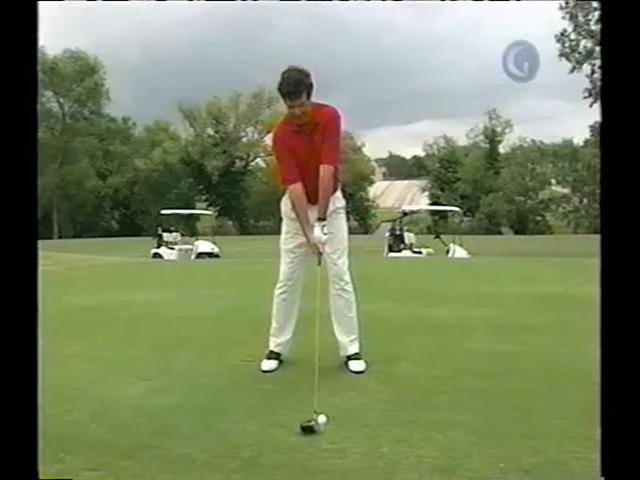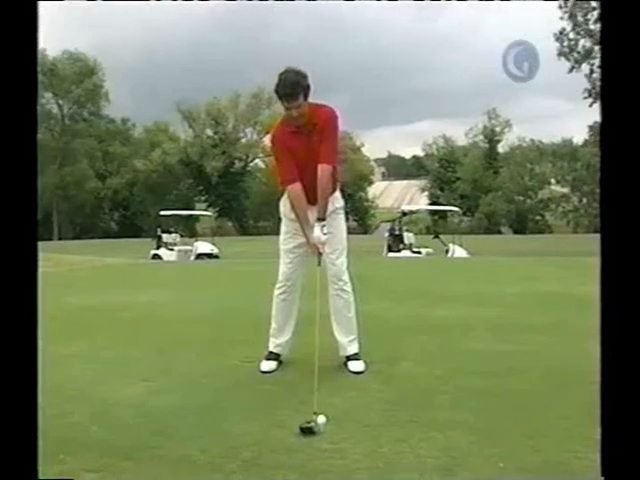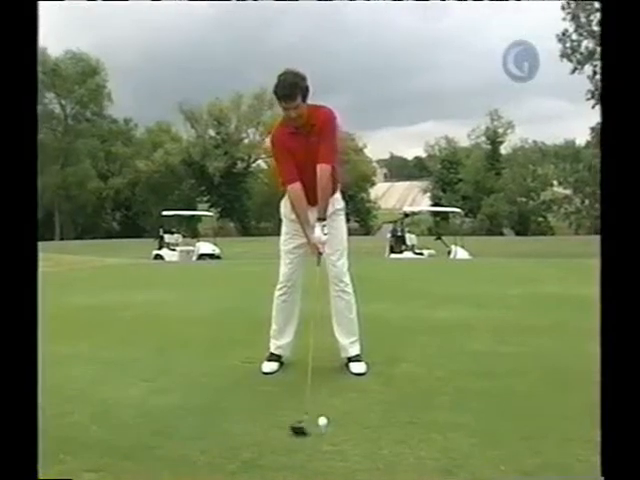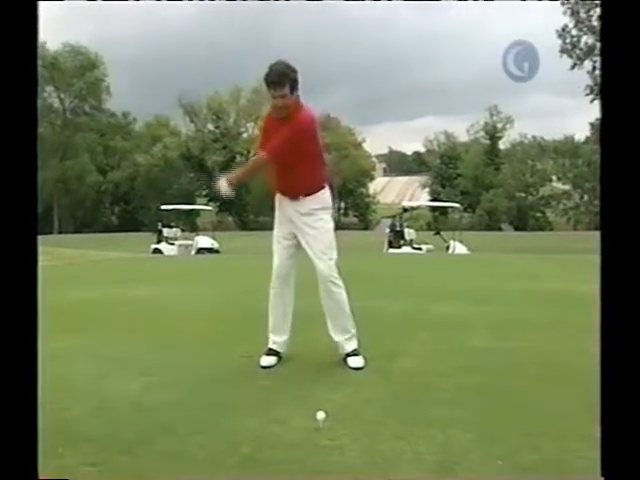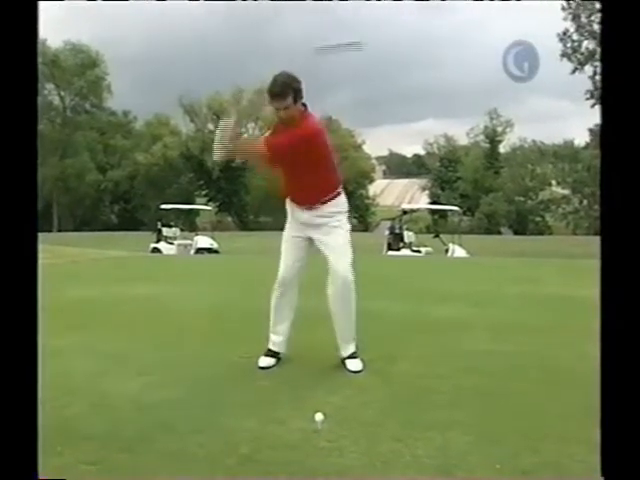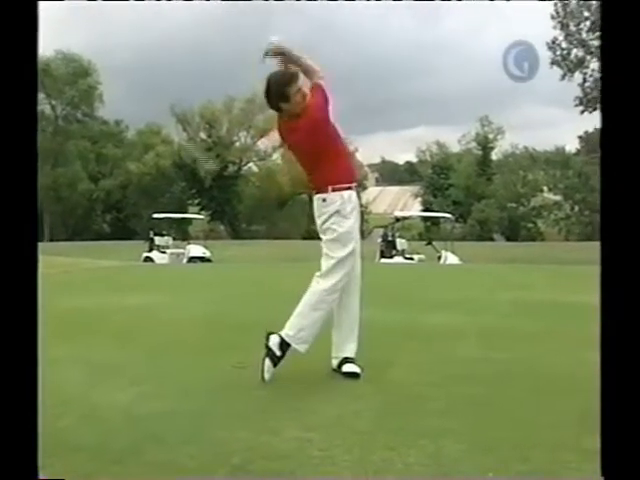
dt=0.5s
person 1, frame 1
left shoulder: (330, 117)
right shoulder: (281, 134)
left elbow: (327, 170)
right elbow: (293, 184)
left wrist: (321, 221)
right wrist: (308, 231)
left hip: (331, 204)
right hip: (295, 207)
left knee: (340, 276)
right knee: (288, 279)
left ankle: (350, 349)
right ankle: (277, 347)
person 1, frame 2
left shoulder: (327, 117)
right shoulder: (279, 135)
left elbow: (325, 170)
right elbow: (292, 184)
left wrist: (321, 221)
right wrist: (308, 232)
left hip: (330, 205)
right hip: (294, 208)
left knee: (339, 277)
right knee: (287, 279)
left ankle: (350, 349)
right ankle: (276, 347)
person 1, frame 3
left shoulder: (326, 117)
right shoulder: (279, 137)
left elbow: (324, 170)
right elbow: (292, 185)
left wrist: (321, 220)
right wrist: (308, 232)
left hip: (330, 205)
right hip: (295, 209)
left knee: (339, 278)
right knee: (287, 280)
left ankle: (351, 350)
right ankle: (278, 349)
person 1, frame 4
left shoulder: (303, 122)
right shoulder: (272, 117)
left elbow: (263, 159)
right elbow: (263, 159)
left wrist: (232, 180)
right wrist: (235, 179)
left hip: (313, 204)
right hip: (284, 204)
left knee: (327, 272)
right knee: (280, 274)
left ankle: (349, 345)
right ankle: (276, 344)
person 1, frame 5
left shoulder: (310, 130)
right shoulder: (284, 125)
left elbow: (264, 150)
right elbow: (266, 152)
left wrist: (234, 146)
right wrist: (239, 144)
left hip: (330, 211)
right hip: (298, 212)
left knee: (342, 277)
right knee: (285, 279)
left ankle: (348, 349)
right ankle: (276, 346)
person 1, frame 6
left shoulder: (286, 124)
right shoulder: (311, 120)
left elbow: (307, 78)
right elbow: (317, 75)
left wrist: (286, 64)
right wrist: (290, 56)
left hip: (340, 200)
right hip: (338, 201)
left knee: (349, 279)
right knee: (332, 277)
left ankle: (343, 354)
right ankle: (284, 341)
